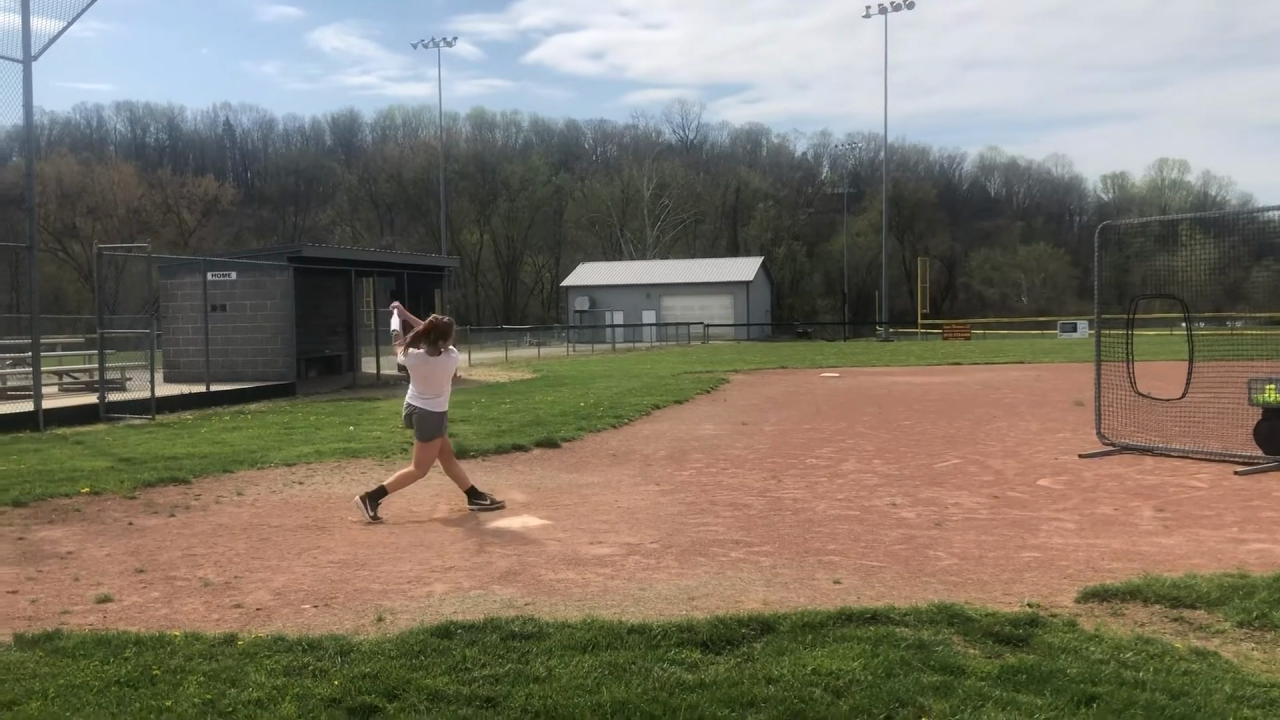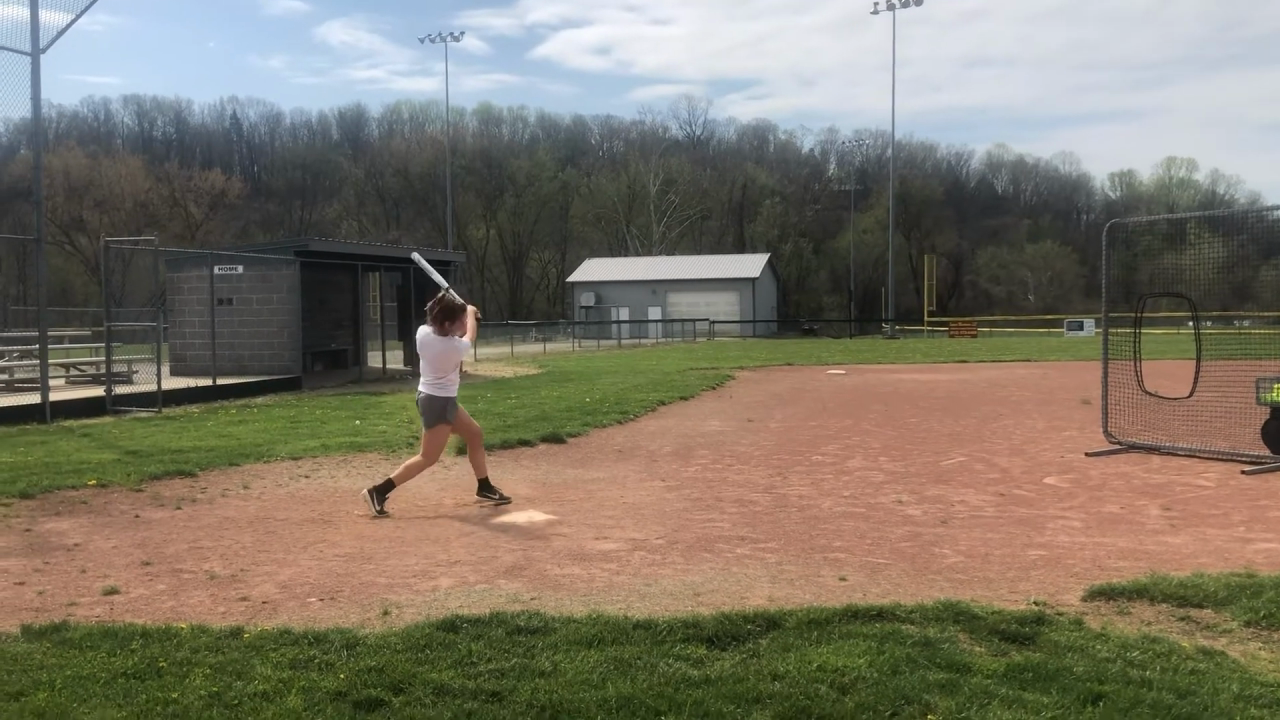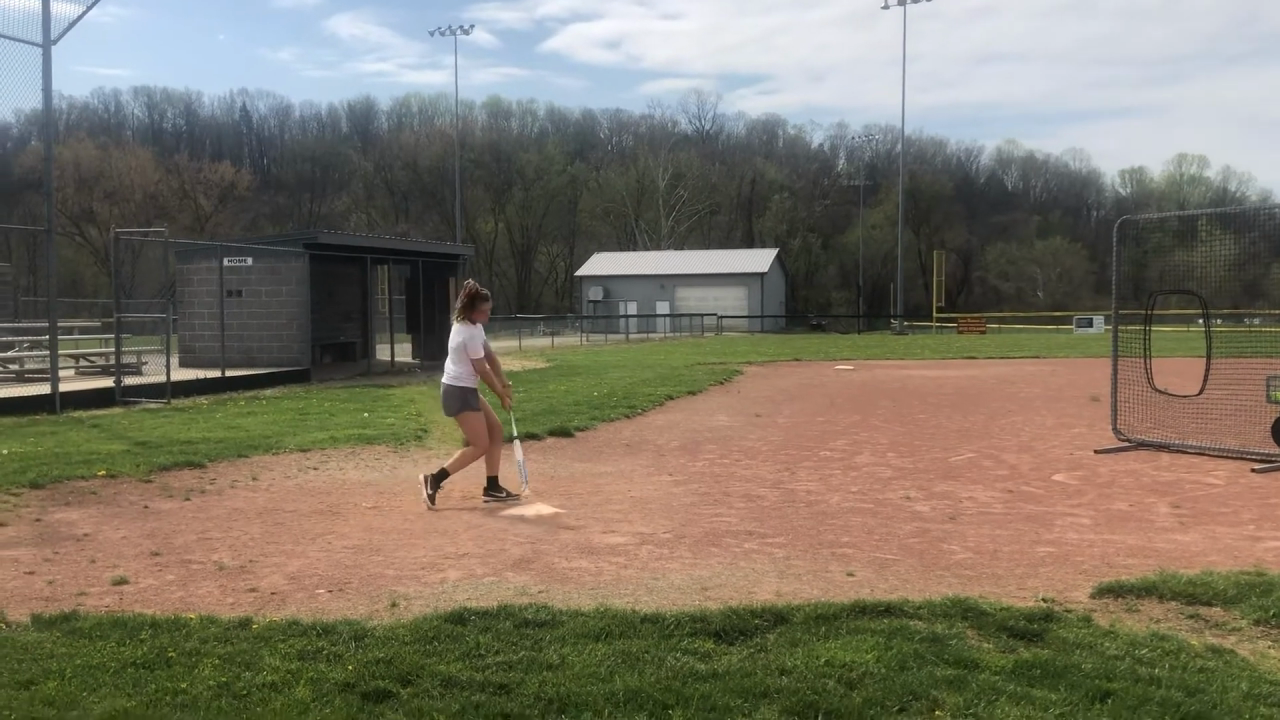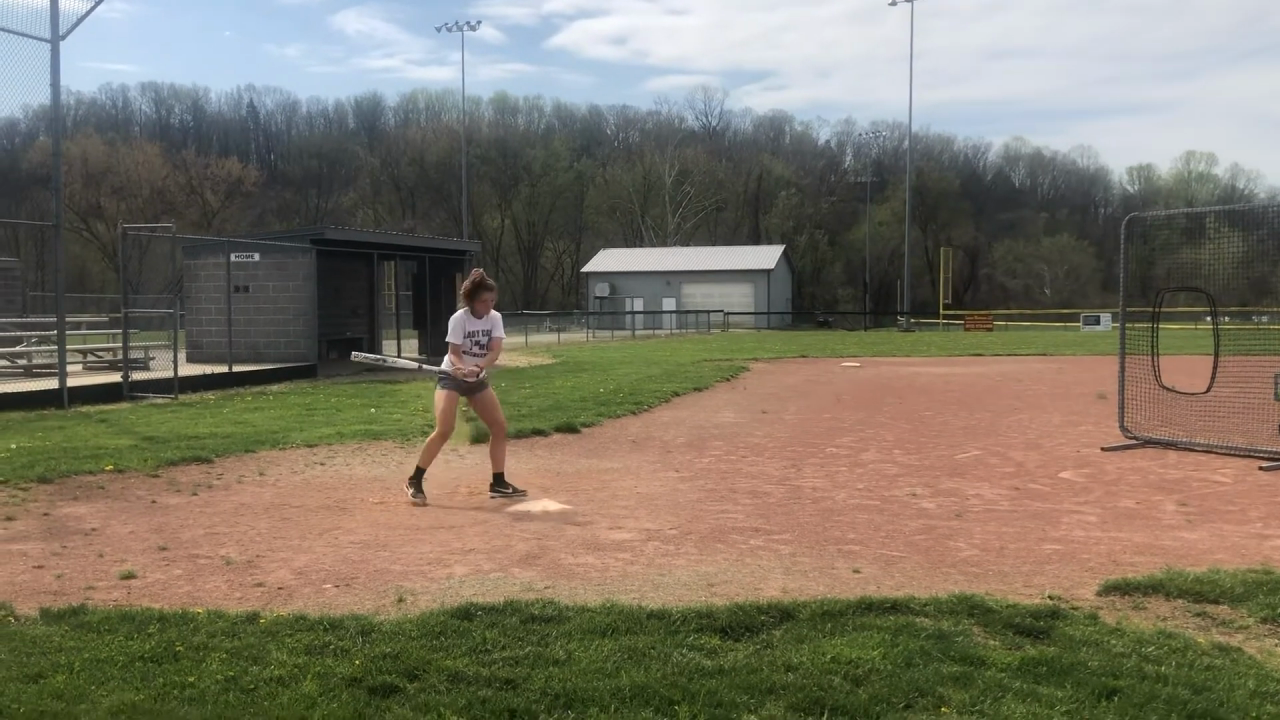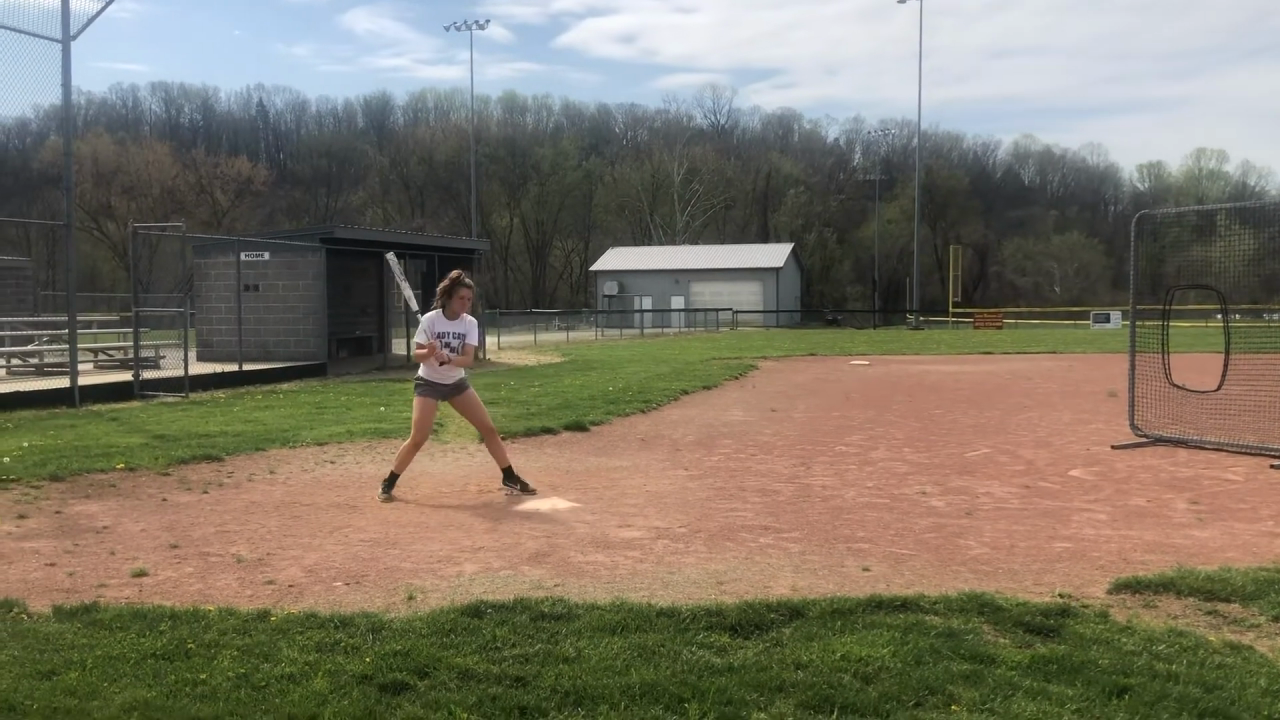
dt=0.3s
person 1, frame 1
left shoulder: (411, 357)
right shoulder: (451, 357)
left elbow: (400, 347)
right elbow: (436, 339)
left wrist: (400, 317)
right wrist: (407, 315)
left hip: (414, 408)
right hip: (432, 416)
left knee: (447, 455)
right knee: (419, 469)
left ankle: (475, 496)
right ankle: (371, 498)
person 1, frame 2
left shoulder: (423, 333)
right shoulder: (456, 346)
right elbow: (470, 337)
right wrist: (471, 313)
left hip: (443, 399)
right hip: (438, 403)
left knee: (475, 435)
right knee: (428, 457)
left ankle: (485, 490)
right ankle: (378, 492)
person 1, frame 3
left shoulder: (465, 324)
right shoulder: (471, 332)
left elbow: (488, 353)
right elbow: (481, 369)
left wrist: (503, 382)
right wrist: (501, 394)
left hip: (465, 389)
right hip: (459, 392)
left knee: (496, 431)
right knee: (480, 446)
left ankle: (492, 487)
right ankle: (434, 480)
person 1, frame 4
left shoulder: (495, 318)
right shoulder: (459, 319)
left elbow: (496, 351)
right elbow: (453, 353)
left wrist: (476, 368)
right wrist: (460, 367)
left hip: (478, 380)
right hip: (451, 378)
left knee: (499, 429)
right knee: (444, 431)
left ankle: (498, 484)
right ankle: (415, 480)
person 1, frame 5
left shoulder: (470, 323)
right shoulder: (430, 319)
left elbow: (468, 359)
right elbow: (417, 355)
left wrist: (446, 359)
right wrist: (429, 352)
left hip: (456, 382)
right hip: (429, 382)
left knee: (488, 428)
right knee: (417, 439)
left ankle: (510, 477)
right ankle: (389, 483)
